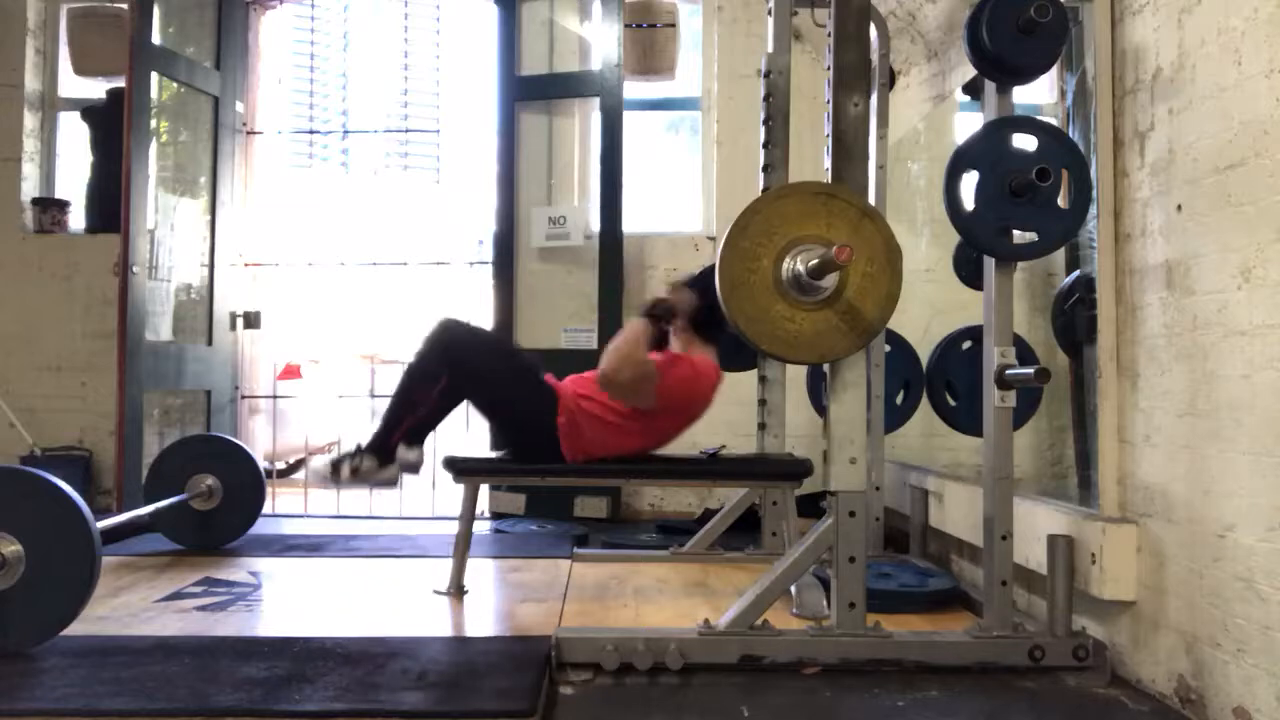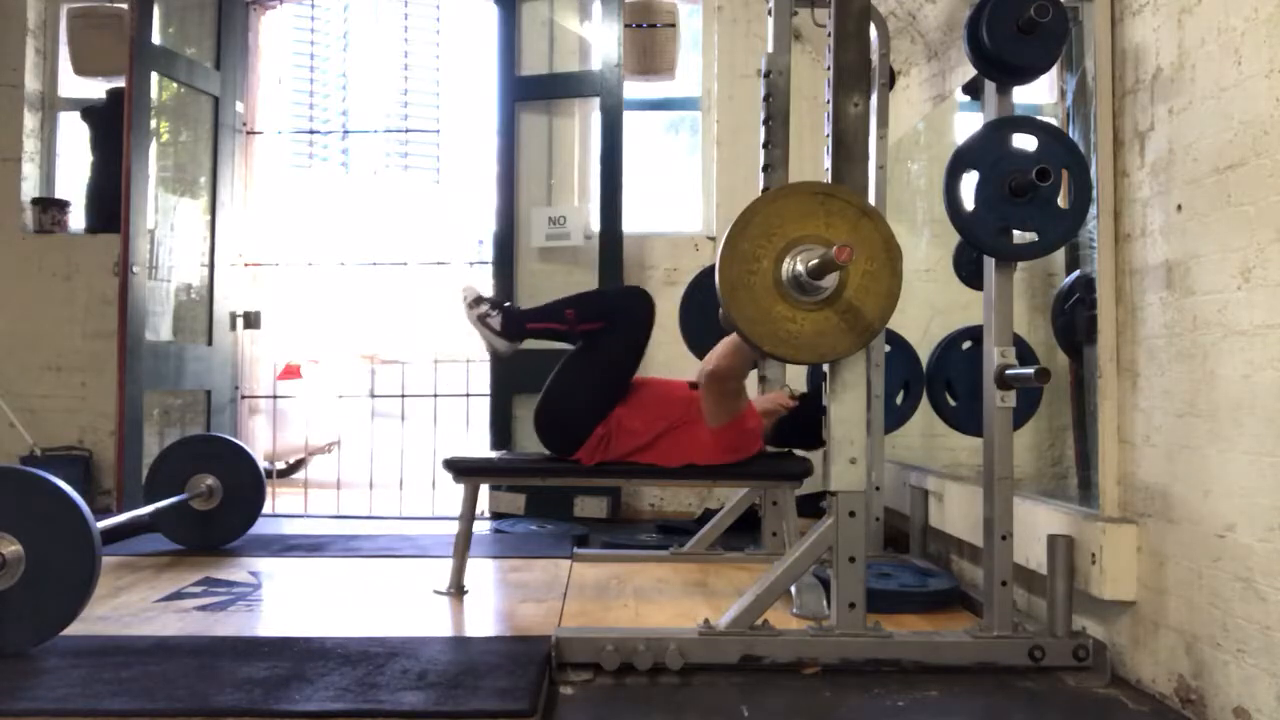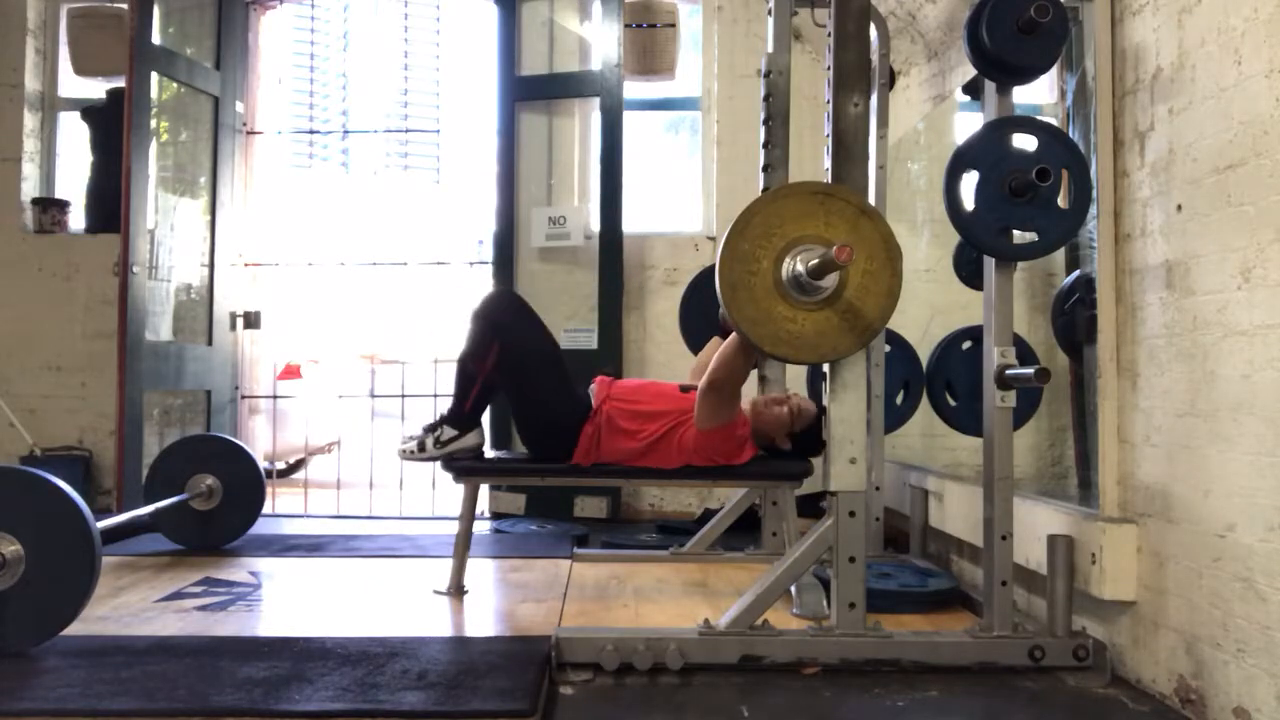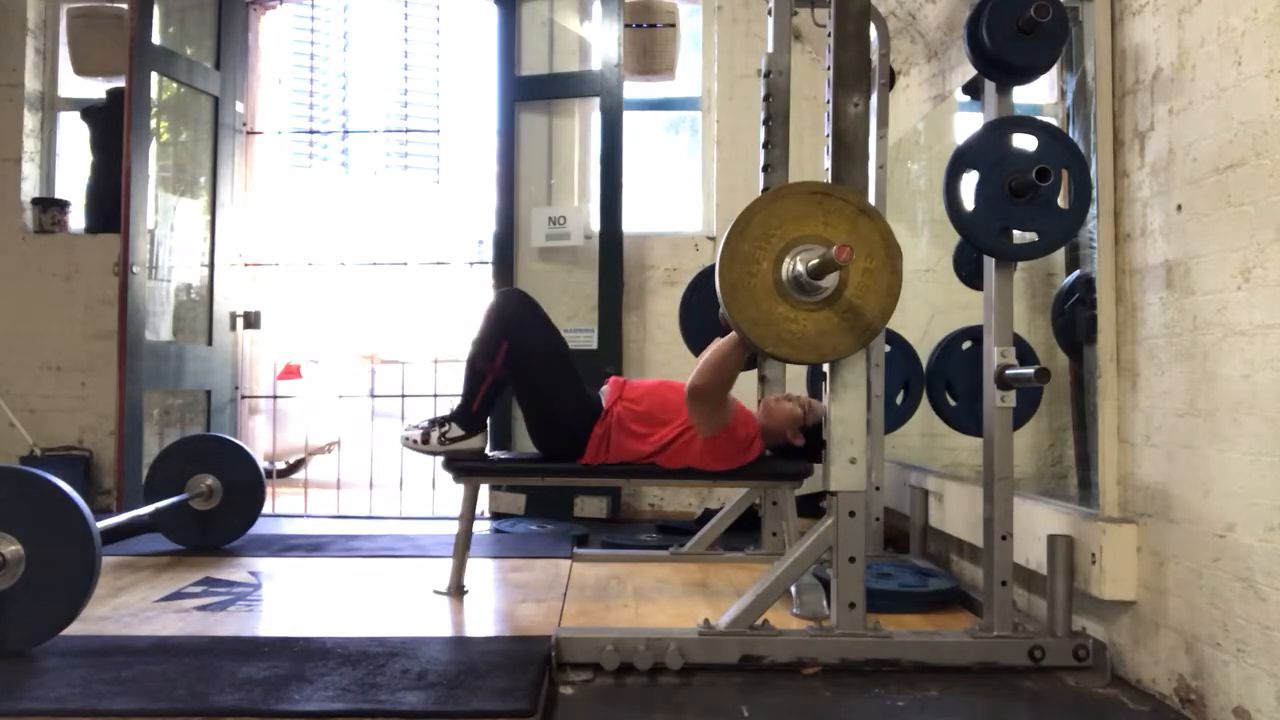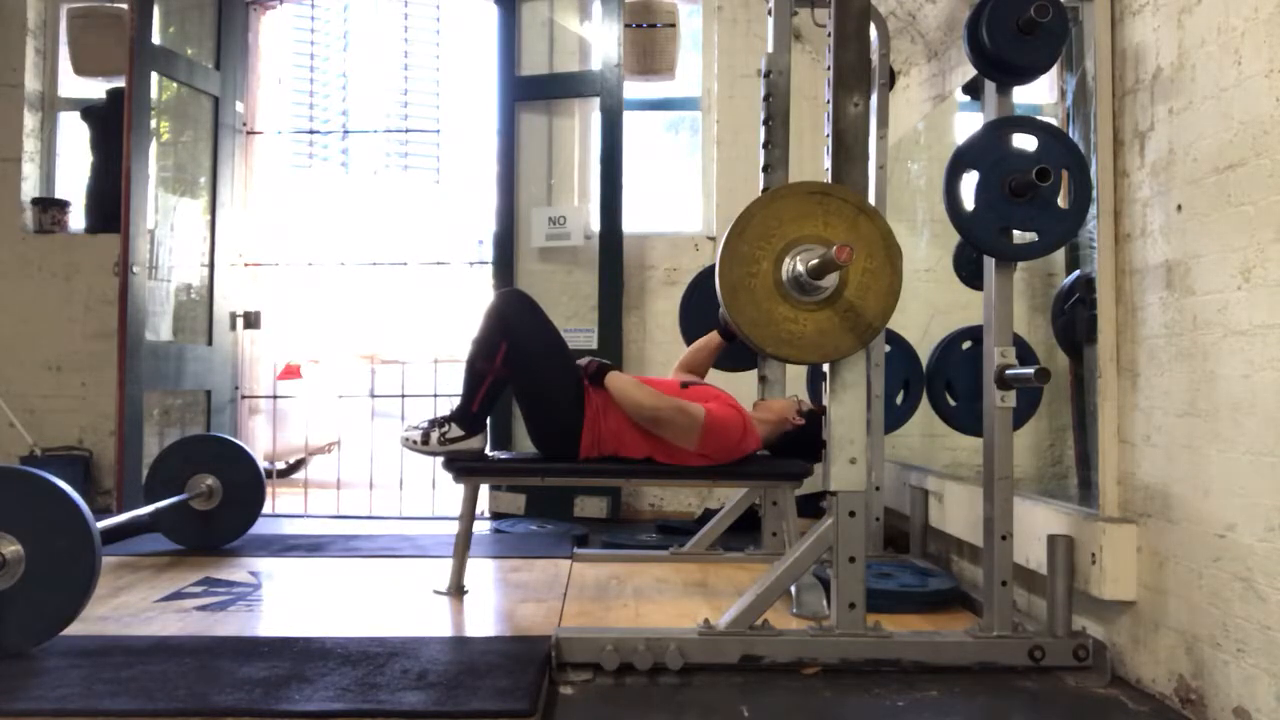
dt=0.7s
person 1, frame 1
left shoulder: (683, 375)
right shoulder: (704, 373)
left elbow: (613, 376)
left wrist: (653, 315)
right wrist: (661, 319)
left hip: (554, 431)
right hip: (559, 425)
left knee: (452, 342)
right knee: (469, 347)
left ankle: (379, 458)
right ankle: (404, 443)
person 1, frame 2
left shoulder: (739, 433)
right shoulder: (739, 431)
left elbow: (717, 373)
right elbow: (715, 375)
left hip: (575, 426)
right hip: (585, 426)
left knee: (634, 305)
right knee: (631, 311)
left ankle: (509, 325)
right ankle: (512, 325)
person 1, frame 3
left shoulder: (729, 443)
right shoulder: (735, 426)
left elbow: (717, 382)
right elbow: (701, 377)
right wrist: (732, 326)
left hip: (569, 434)
right hip: (584, 413)
left knee: (498, 311)
right knee: (504, 308)
left ankle: (458, 429)
right ankle: (461, 425)
person 1, frame 4
left shoulder: (738, 440)
right shoulder: (742, 429)
left elbow: (700, 390)
right elbow: (705, 381)
right wrist: (735, 330)
left hip: (580, 434)
right hip: (593, 414)
left knee: (510, 310)
right knee: (513, 307)
left ankle: (465, 427)
right ankle: (467, 422)
person 1, frame 5
left shoulder: (730, 428)
right shoulder: (732, 425)
left elbow: (652, 412)
right elbow: (682, 376)
left wrist: (600, 372)
right wrist: (726, 331)
left hip: (575, 429)
right hip: (583, 423)
left knee: (510, 309)
right knee: (513, 312)
left ankle: (465, 427)
right ankle: (466, 424)
